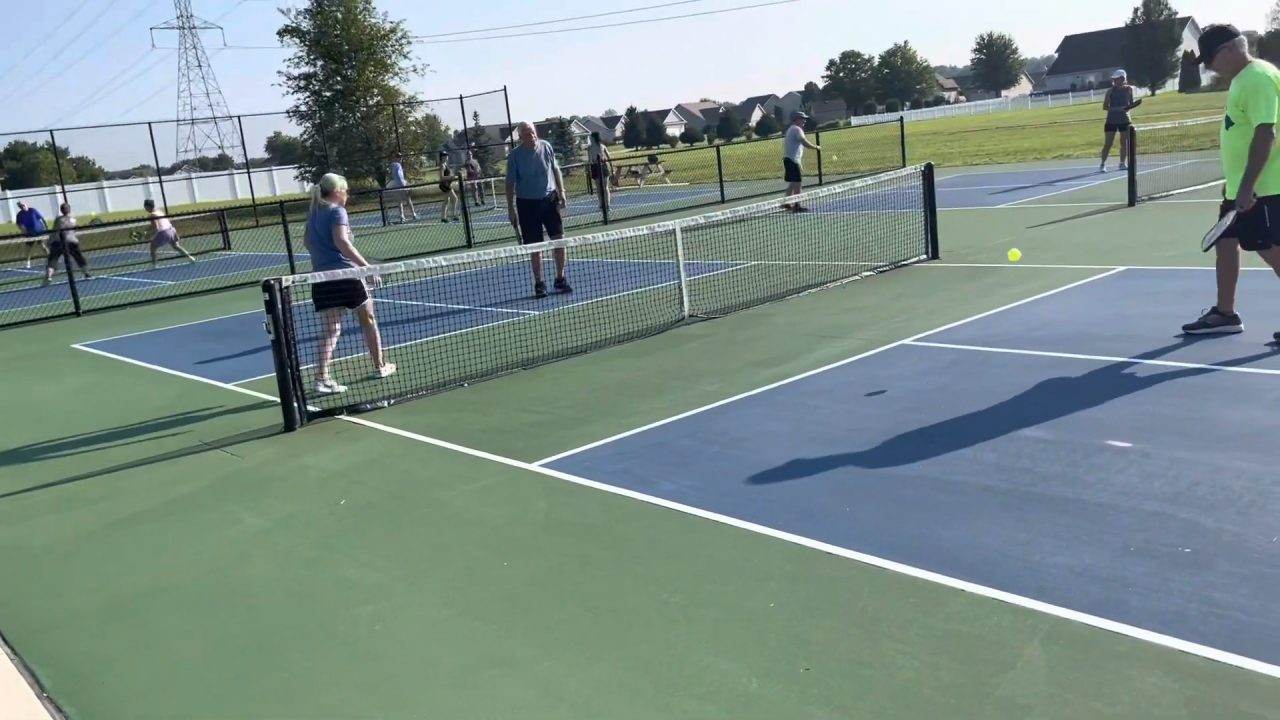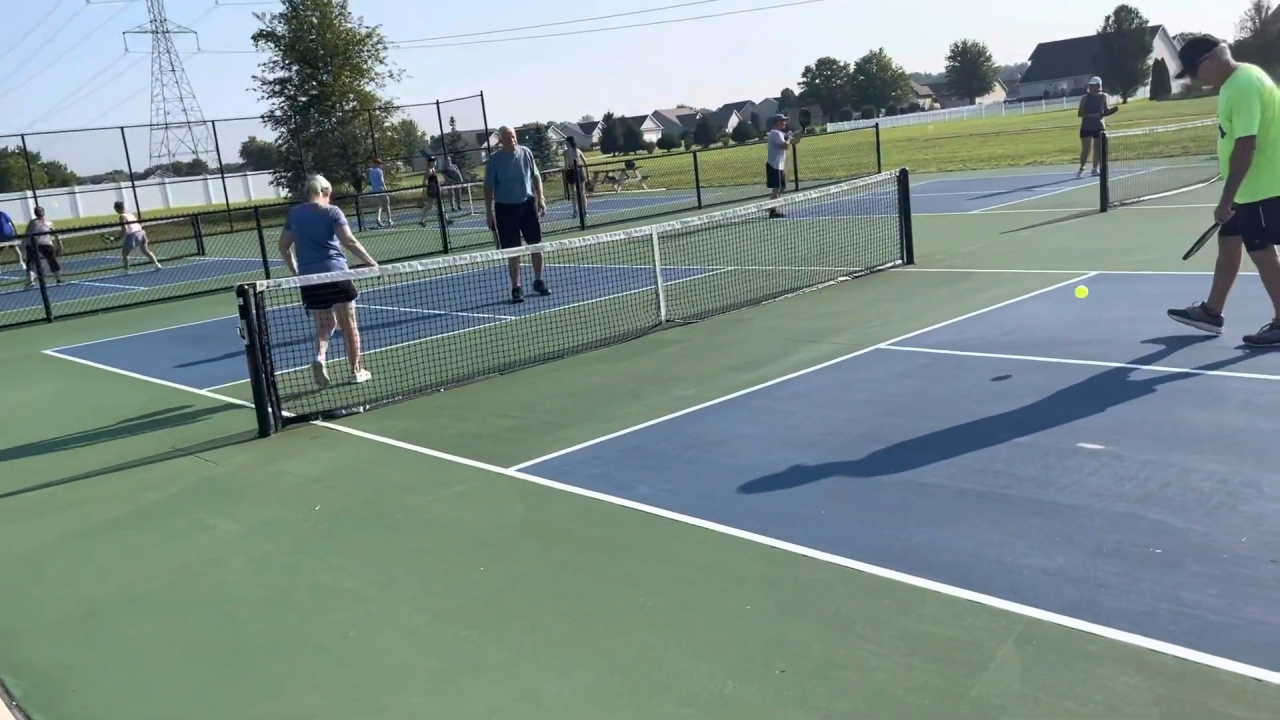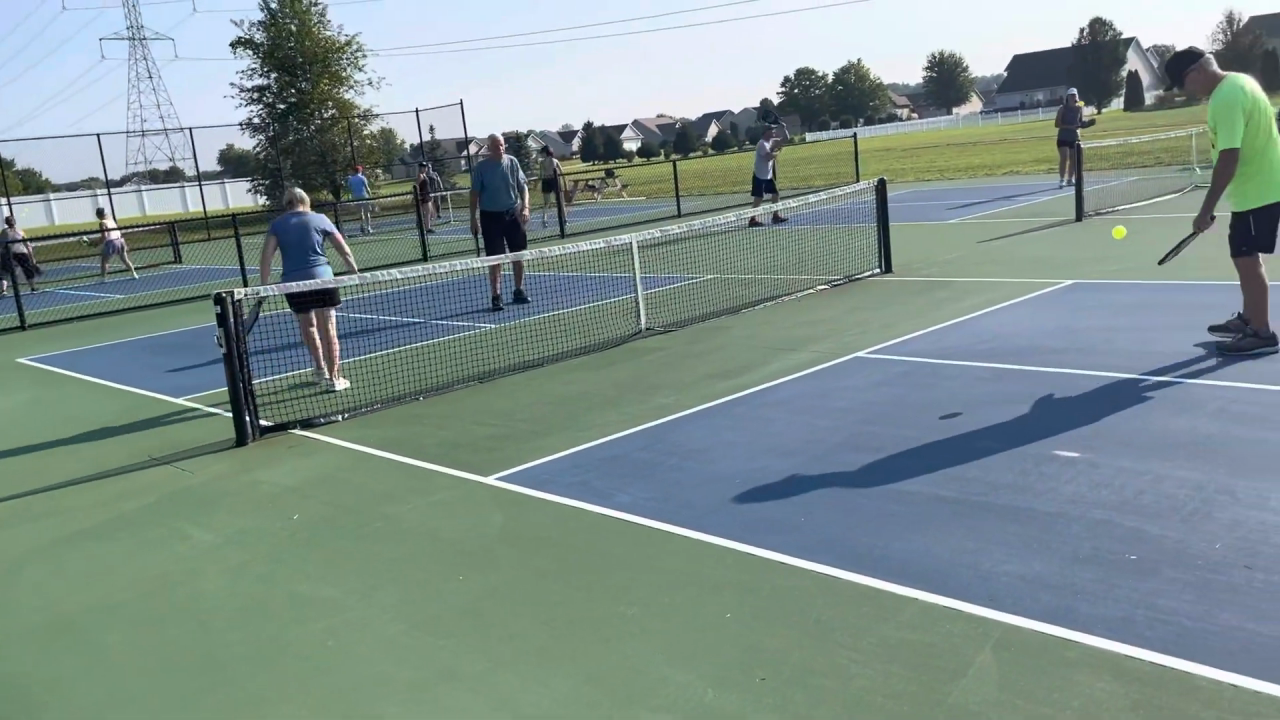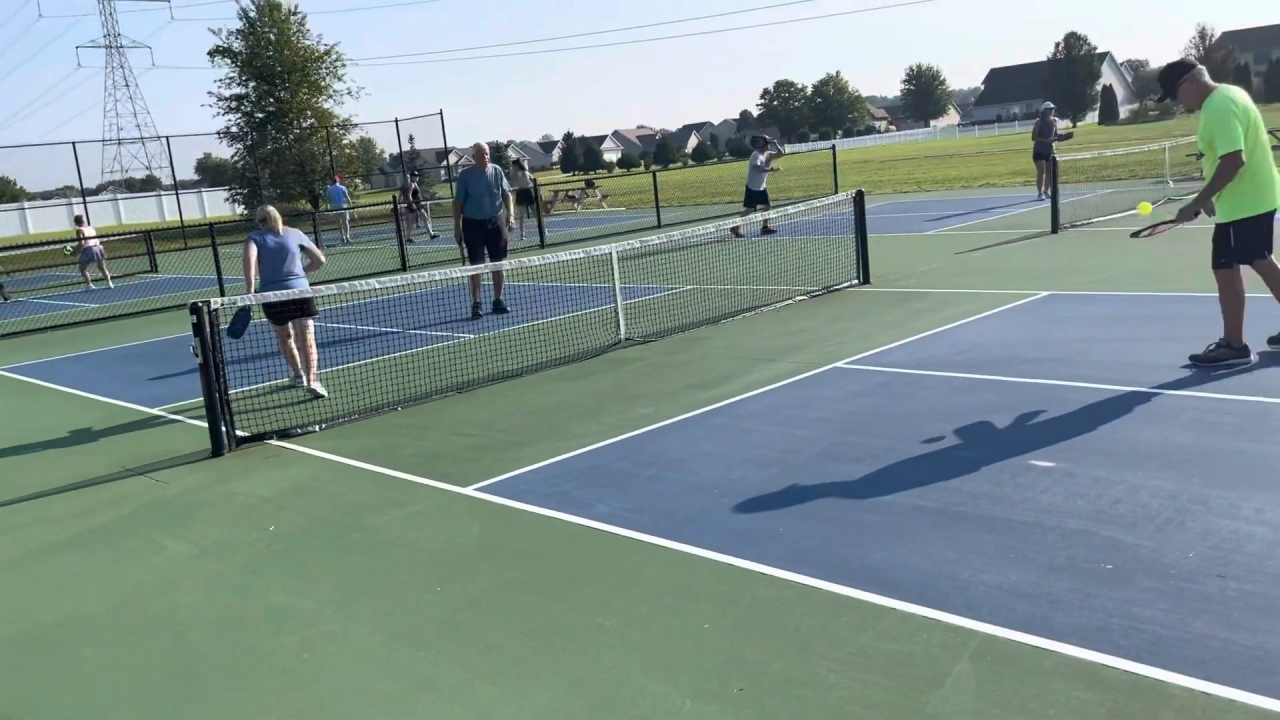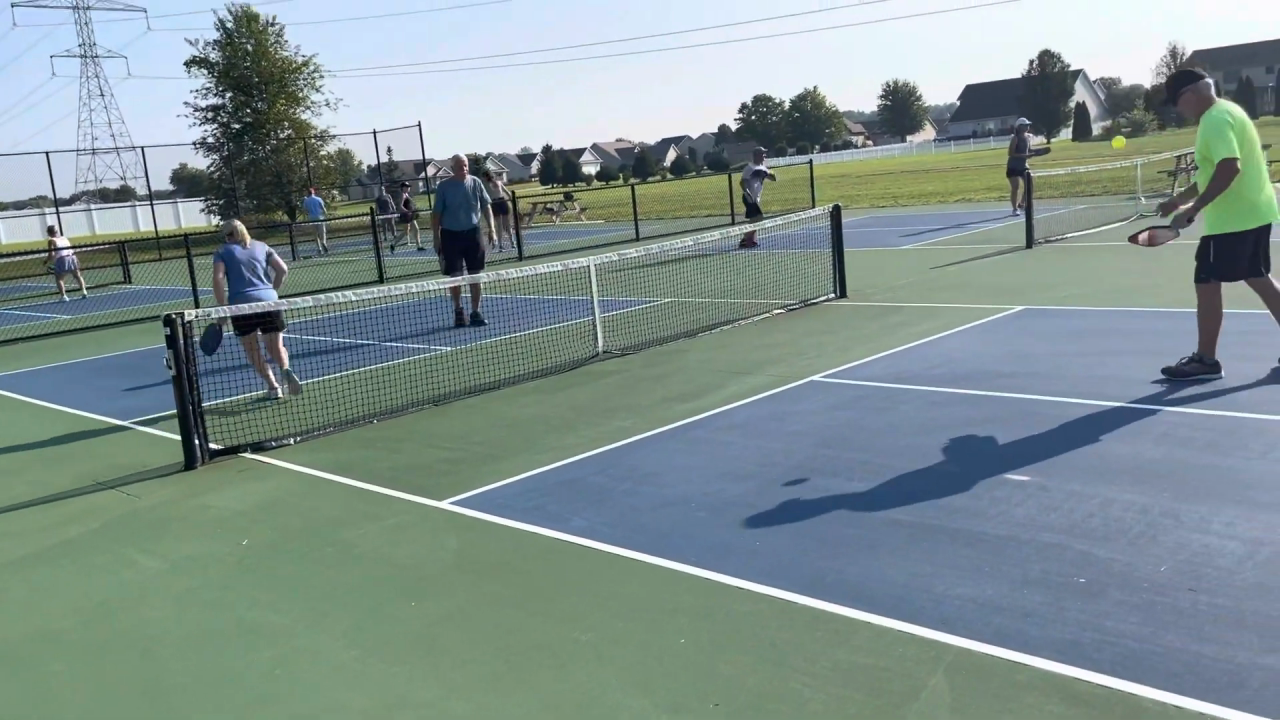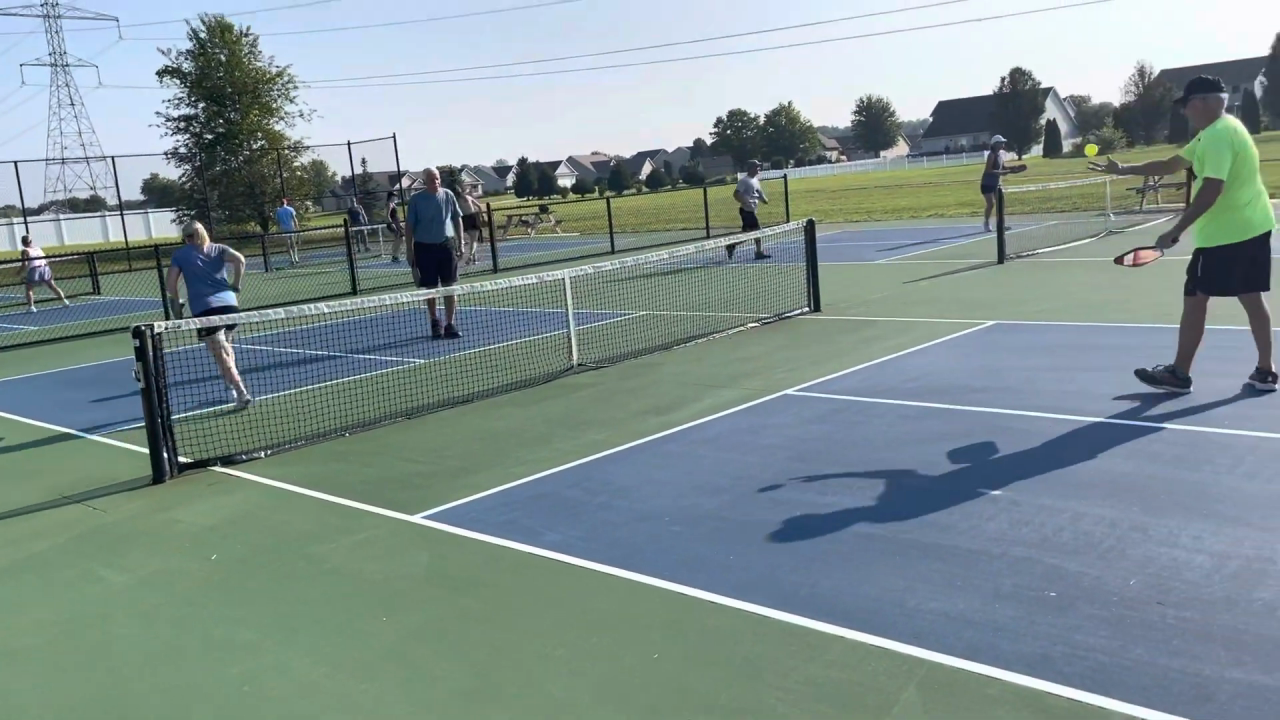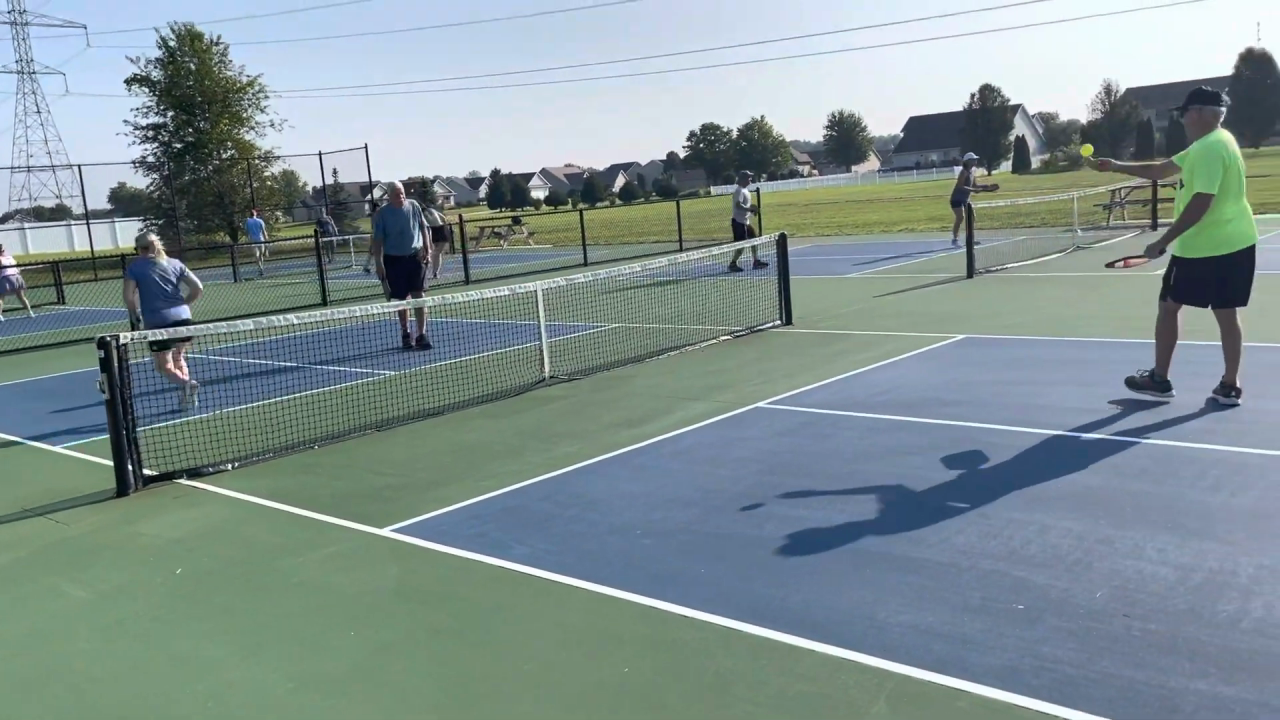
dt=0.2s
person 1, frame 1
right shoulder: (1245, 78)
left wrist: (1247, 186)
right wrist: (1236, 182)
right hip: (1244, 184)
right knee: (1225, 245)
right ankle: (1224, 315)
person 1, frame 2
left shoulder: (1243, 88)
right shoulder: (1243, 76)
left elbow: (1245, 146)
left wrist: (1226, 198)
right wrist: (1231, 194)
right hip: (1255, 183)
right knee: (1229, 244)
right ankle: (1211, 312)
person 1, frame 3
left shoulder: (1226, 100)
right shoulder: (1238, 82)
left elbow: (1228, 158)
left wrist: (1207, 209)
left hip: (1254, 189)
left knee: (1245, 258)
right knee: (1249, 255)
right ankle: (1249, 318)
person 1, frame 4
left shoulder: (1217, 108)
right shoulder: (1229, 94)
left elbow: (1233, 160)
left wrist: (1199, 201)
right wrist: (1210, 195)
left hip: (1243, 203)
left knee: (1226, 270)
left ankle: (1234, 345)
person 1, frame 5
left shoulder: (1214, 121)
right shoulder: (1223, 113)
left elbow: (1228, 167)
left wrist: (1193, 209)
right wrist: (1180, 199)
left hip: (1233, 219)
left knee: (1207, 285)
left ankle: (1207, 360)
person 1, frame 6
left shoulder: (1218, 135)
right shoulder: (1220, 130)
left elbow: (1212, 188)
right elbow: (1172, 165)
left wrist: (1175, 231)
right wrist: (1123, 170)
left hip: (1224, 234)
right hip: (1253, 228)
left knee: (1194, 301)
right knee: (1252, 299)
left ankle: (1178, 374)
person 1, frame 7
left shoulder: (1208, 149)
right shoulder: (1221, 141)
left elbow: (1200, 202)
right elbow: (1163, 169)
left wrist: (1163, 241)
right wrist: (1117, 166)
left hip: (1201, 246)
right hip: (1238, 242)
left knee: (1169, 307)
right knee: (1227, 313)
left ankle: (1159, 379)
right ankle: (1229, 386)
person 2, frame 1
left shoulder: (314, 211)
right shoulder: (336, 211)
left elbow: (309, 242)
right elbow: (341, 242)
right wrist: (365, 265)
left hip: (321, 278)
right hip: (345, 275)
left knee: (330, 330)
right knee: (368, 321)
left ankle: (322, 379)
right ankle: (380, 366)
person 2, frame 2
left shoulder: (294, 213)
right shoulder: (332, 212)
left elbow: (283, 247)
right elbow: (350, 242)
left wrist: (294, 270)
right wrist: (372, 264)
left hip: (308, 276)
right hip: (335, 272)
left knee: (324, 325)
right knee: (349, 324)
left ankle: (319, 359)
right ankle: (356, 371)
person 2, frame 3
left shoulder: (278, 223)
right shoulder: (320, 219)
left elbow: (267, 253)
right elbow: (344, 250)
left wrist: (264, 282)
right wrist: (355, 272)
left hip: (293, 283)
right hip: (321, 278)
left knee: (308, 327)
right knee: (328, 330)
left ankle: (321, 369)
right ankle: (334, 378)
person 2, frame 4
left shoulder: (255, 237)
right shoulder: (295, 234)
left elbow: (249, 258)
right elbow: (319, 260)
left wrist: (250, 290)
left hip: (271, 295)
right hip: (299, 290)
left knee: (286, 337)
right knee: (307, 339)
left ankle: (299, 375)
right ankle: (312, 382)
person 2, frame 5
left shoulder: (223, 251)
right shoulder: (261, 247)
left elbow: (218, 279)
right elbow: (283, 270)
left hip: (241, 306)
right hip: (268, 302)
left knee: (253, 352)
right knee: (278, 348)
left ankle: (274, 388)
right ankle: (286, 372)
person 2, frame 6
left shoulder: (180, 254)
right shoulder: (218, 249)
left elbow: (170, 285)
right elbow: (239, 259)
left wrist: (175, 305)
right wrist: (236, 284)
left hip: (204, 309)
right hip: (228, 303)
left knee: (221, 355)
right knee: (226, 346)
left ankle: (241, 392)
right ankle: (233, 385)
person 2, frame 7
left shoulder: (134, 267)
right shoulder: (174, 263)
left elbow: (129, 298)
right elbow: (198, 288)
left wrist: (136, 315)
left hip: (157, 323)
right hip: (182, 318)
left knee: (165, 367)
right knee: (178, 360)
left ankle: (187, 383)
right ankle: (187, 397)
person 3, frame 1
left shoulder: (546, 147)
right shoulder: (515, 155)
left elbow: (556, 169)
right elbow: (510, 183)
left wrist: (561, 191)
right wrist: (511, 209)
left hip: (550, 199)
right hip: (527, 204)
left knee: (559, 238)
right knee: (535, 246)
left ankle: (560, 278)
right ankle: (539, 283)
person 3, frame 2
left shoulder: (526, 153)
right shoulder: (494, 160)
left elbow: (536, 176)
right elbow: (489, 188)
left wrist: (541, 198)
right wrist: (489, 213)
left hip: (528, 205)
right hip: (506, 209)
left knee: (536, 246)
left ankle: (539, 281)
right ankle: (516, 289)
person 3, frame 3
left shoulder: (512, 162)
right shoulder: (481, 167)
left elbow: (523, 185)
right elbow: (474, 194)
left wrist: (525, 206)
right wrist: (473, 219)
left hip: (513, 213)
right hip: (490, 216)
left knee: (517, 254)
right knee: (495, 258)
left ankle: (518, 291)
right ankle: (496, 297)
person 3, frame 4
left shoulder: (496, 171)
right shoulder: (465, 175)
left elbow: (507, 194)
right elbow: (458, 202)
left wrist: (510, 214)
right wrist: (457, 226)
left hip: (495, 221)
right hip: (473, 224)
left knee: (498, 263)
right knee: (476, 265)
left ankle: (498, 301)
right ankle: (476, 304)
person 3, frame 5
left shoulder: (476, 183)
right shoulder: (444, 187)
left elbow: (486, 206)
right elbow: (437, 213)
left wrist: (491, 229)
right wrist: (436, 237)
left hip: (472, 233)
right hip: (450, 235)
left knee: (475, 275)
right knee: (455, 276)
left ankle: (475, 313)
right ankle: (458, 310)
person 3, frame 6
left shoulder: (448, 195)
right shoulder: (416, 200)
left elbow: (457, 219)
right elbow: (410, 226)
left wrist: (460, 241)
right wrist: (409, 250)
left hip: (446, 245)
right hip: (424, 248)
left knee: (449, 287)
right knee: (431, 288)
left ankle: (450, 325)
right ankle: (435, 322)
person 3, frame 7
left shoulder: (414, 206)
right shoulder: (382, 214)
left elbow: (424, 229)
right elbow: (377, 240)
left wrist: (427, 250)
right wrist: (378, 263)
left hip: (415, 256)
right hip: (394, 260)
left knee: (418, 296)
right knee: (402, 299)
left ankle: (422, 335)
right ankle: (406, 334)
